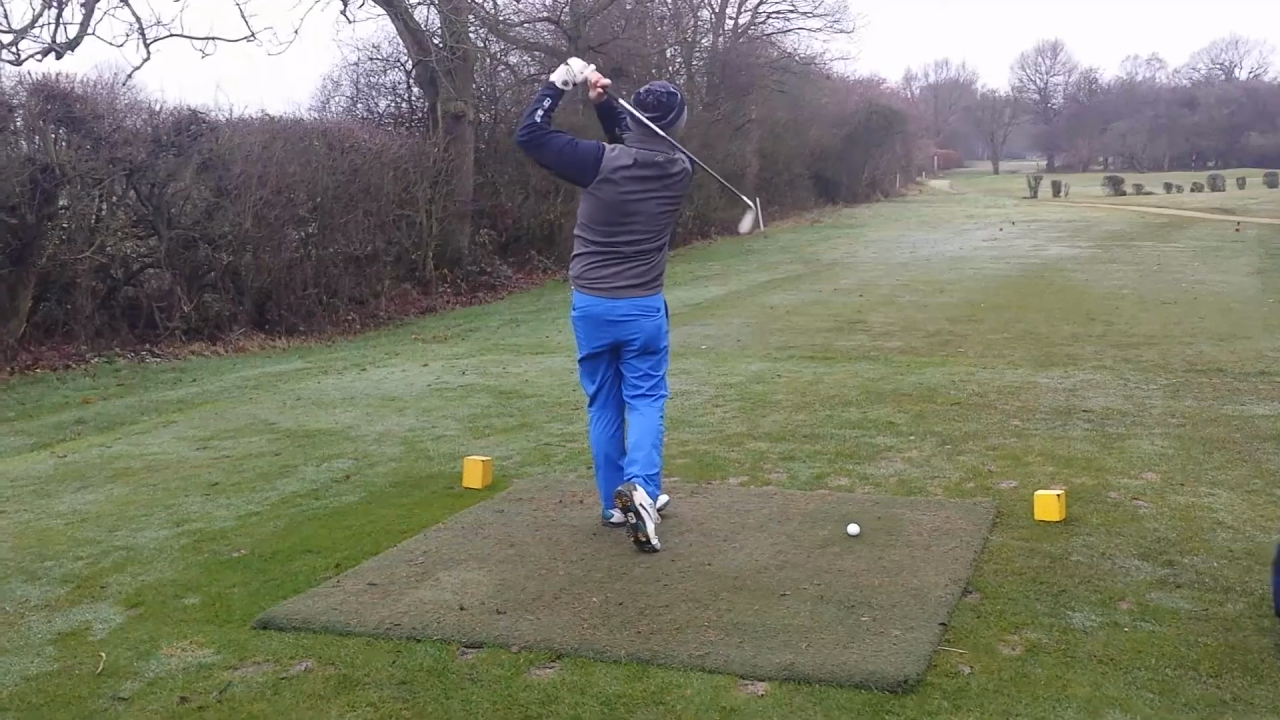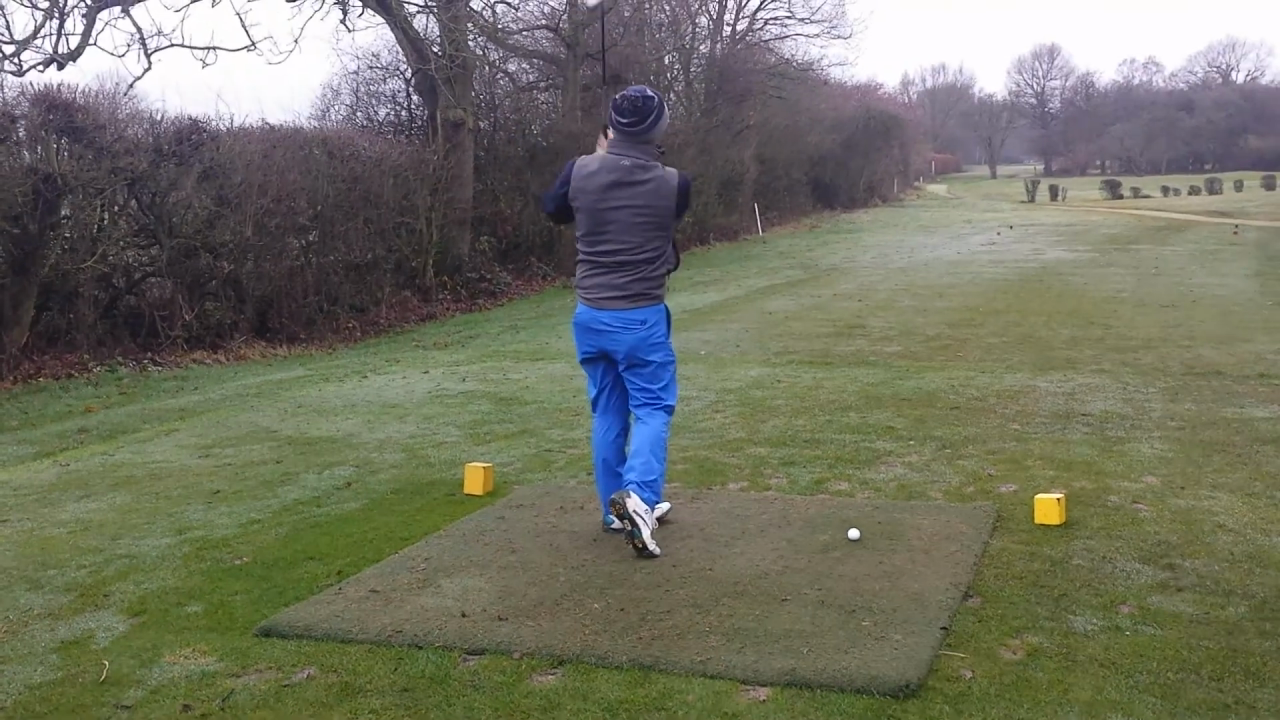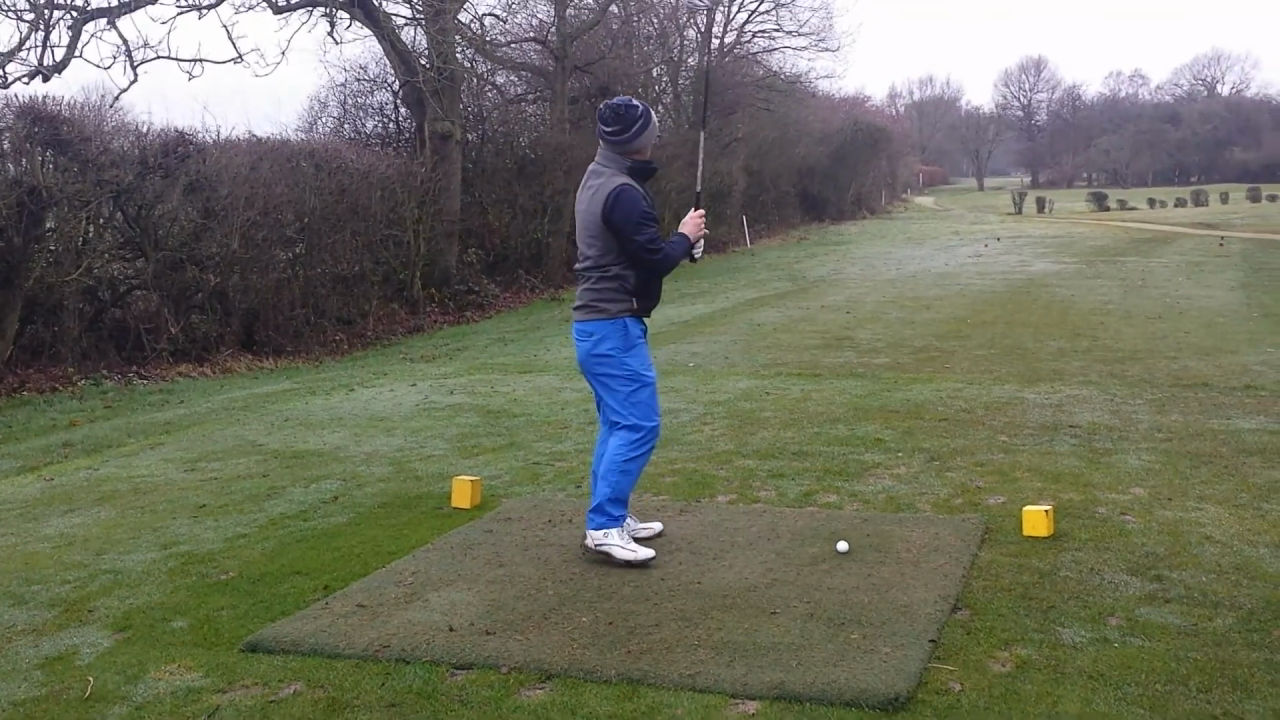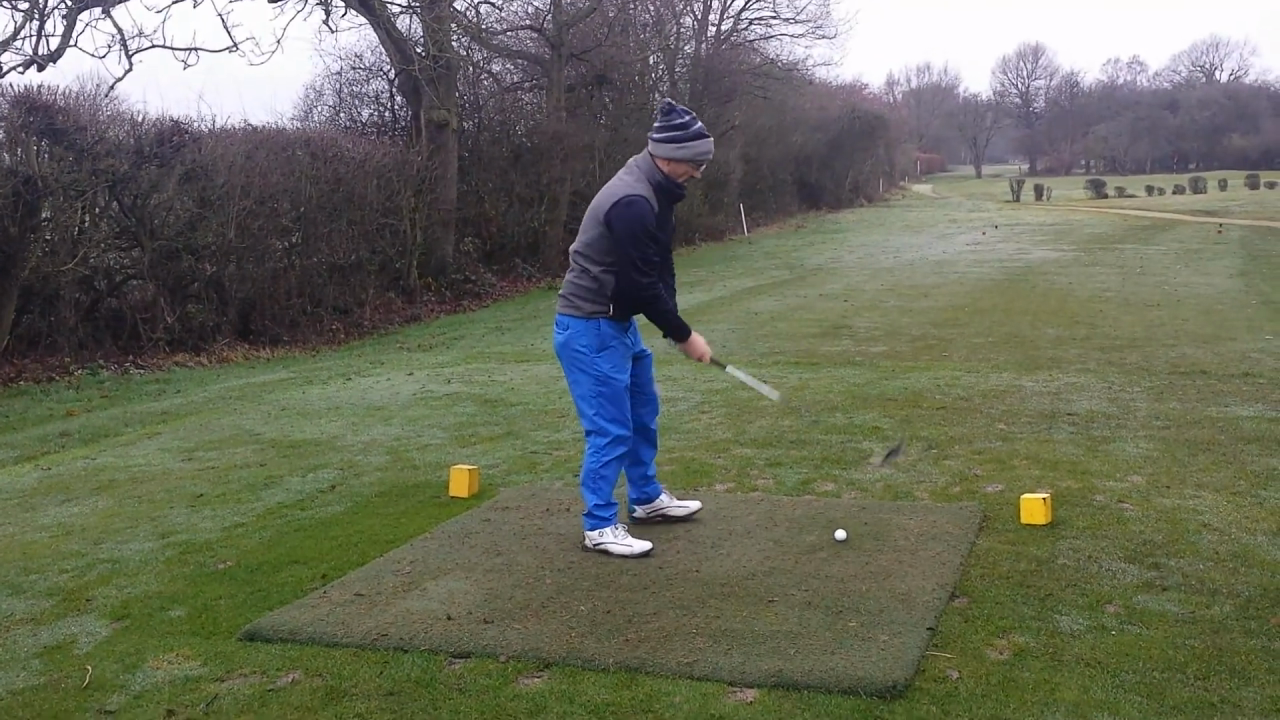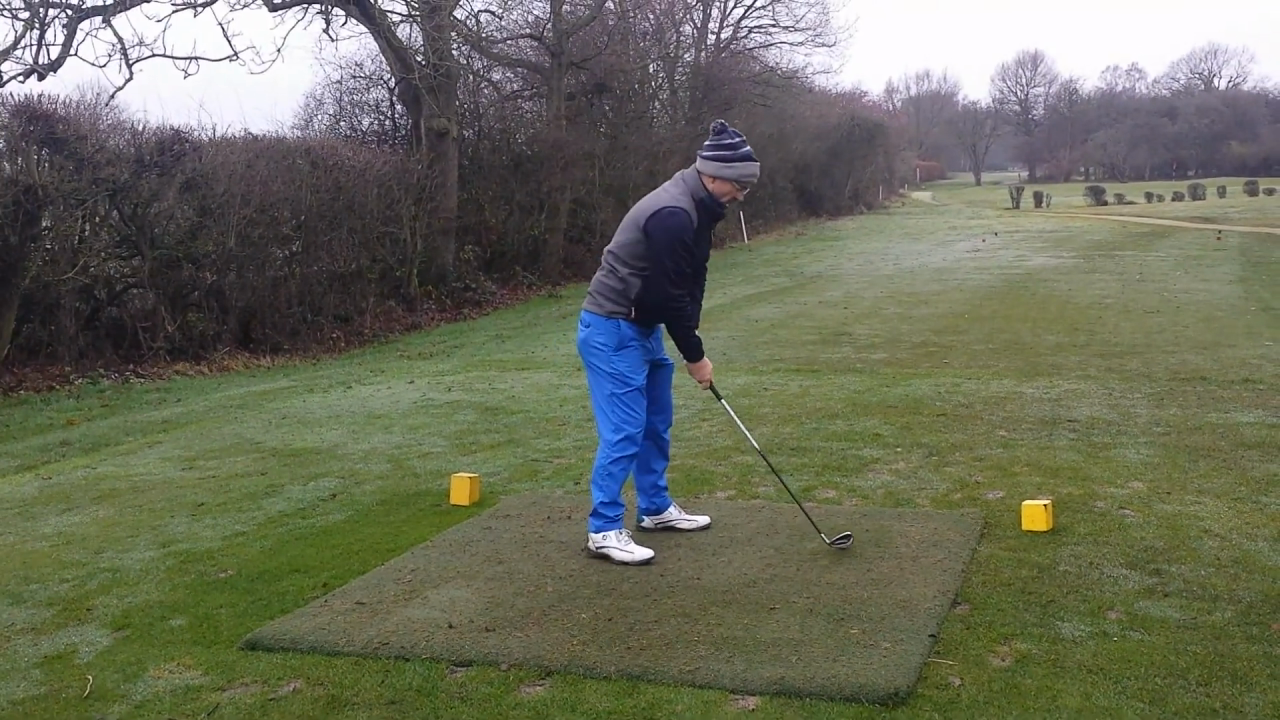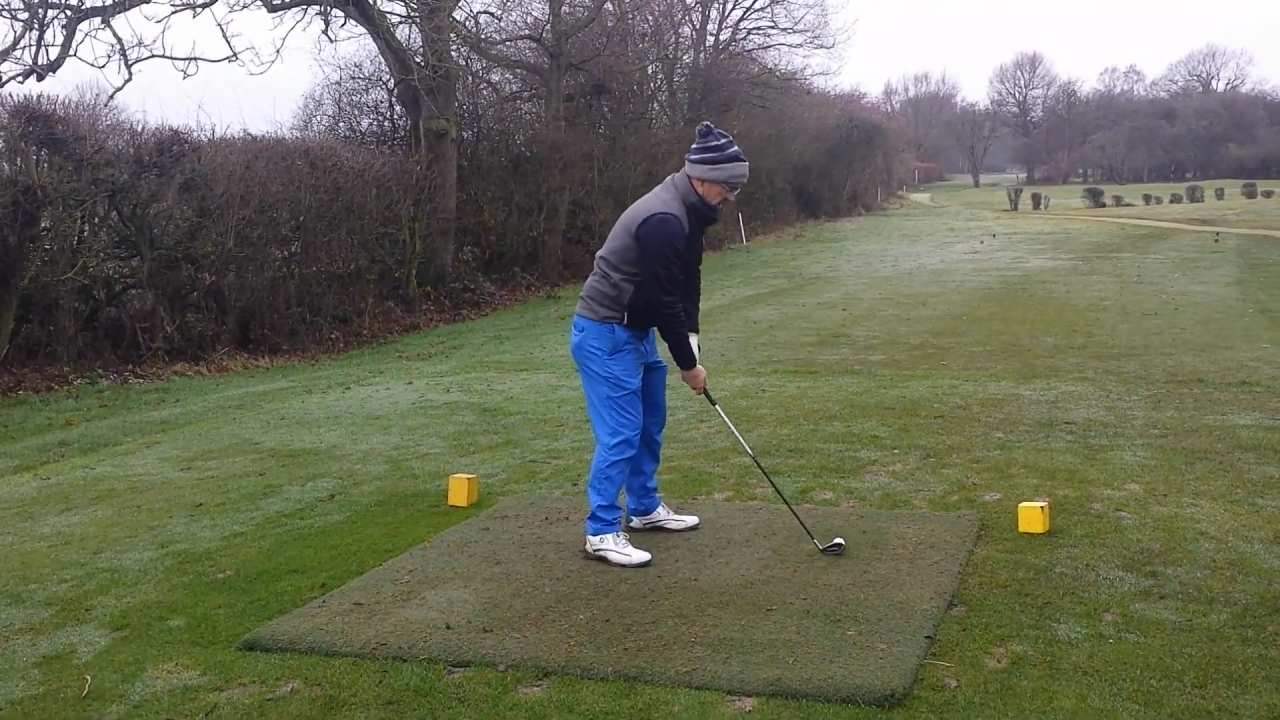
dt=0.7s
person 1, frame 1
left shoulder: (602, 163)
right shoulder: (680, 170)
left elbow: (529, 135)
left wrist: (559, 79)
right wrist: (603, 102)
left hip: (591, 305)
right hip: (643, 308)
left knee: (603, 404)
right knee: (645, 400)
left ankle: (615, 502)
right ankle: (641, 489)
person 1, frame 2
left shoulder: (580, 172)
right shoulder: (672, 183)
left elbow: (553, 211)
left hip: (590, 315)
right hip: (640, 317)
left knee: (608, 412)
right knee: (653, 408)
left ankle: (616, 506)
right ankle: (639, 496)
person 1, frame 3
left shoulder: (597, 180)
right shoulder: (623, 193)
right elbow: (655, 260)
left wrist: (678, 239)
right wrist: (687, 236)
left hip: (600, 322)
right hip: (613, 326)
left knee: (619, 423)
right knee: (636, 426)
left ankle: (612, 518)
right ankle: (603, 526)
person 1, frame 4
left shoulder: (651, 189)
right shoulder: (633, 203)
left elbow: (657, 270)
right elbow: (643, 283)
left wrist: (675, 326)
right wrist: (683, 336)
left hip: (615, 321)
right hip: (590, 327)
left knee: (642, 411)
right knee: (611, 426)
left ankle: (647, 497)
right ankle: (599, 525)
person 1, frame 5
left shoulder: (695, 206)
right shoulder: (672, 214)
left elbow: (691, 280)
right elbow: (671, 294)
left wrist: (693, 337)
right wrist: (695, 355)
left hip: (642, 325)
right hip: (611, 328)
left knee: (656, 421)
right knee: (624, 428)
left ankle: (655, 508)
right ankle: (604, 529)
person 1, frame 6
left shoulder: (687, 210)
right shoulder: (663, 221)
left elbow: (687, 280)
right elbow: (663, 299)
left wrist: (691, 336)
right wrist: (687, 363)
left hip: (635, 328)
right hip: (605, 332)
left knee: (649, 422)
right knee: (620, 432)
left ankle: (645, 507)
right ankle: (602, 531)
